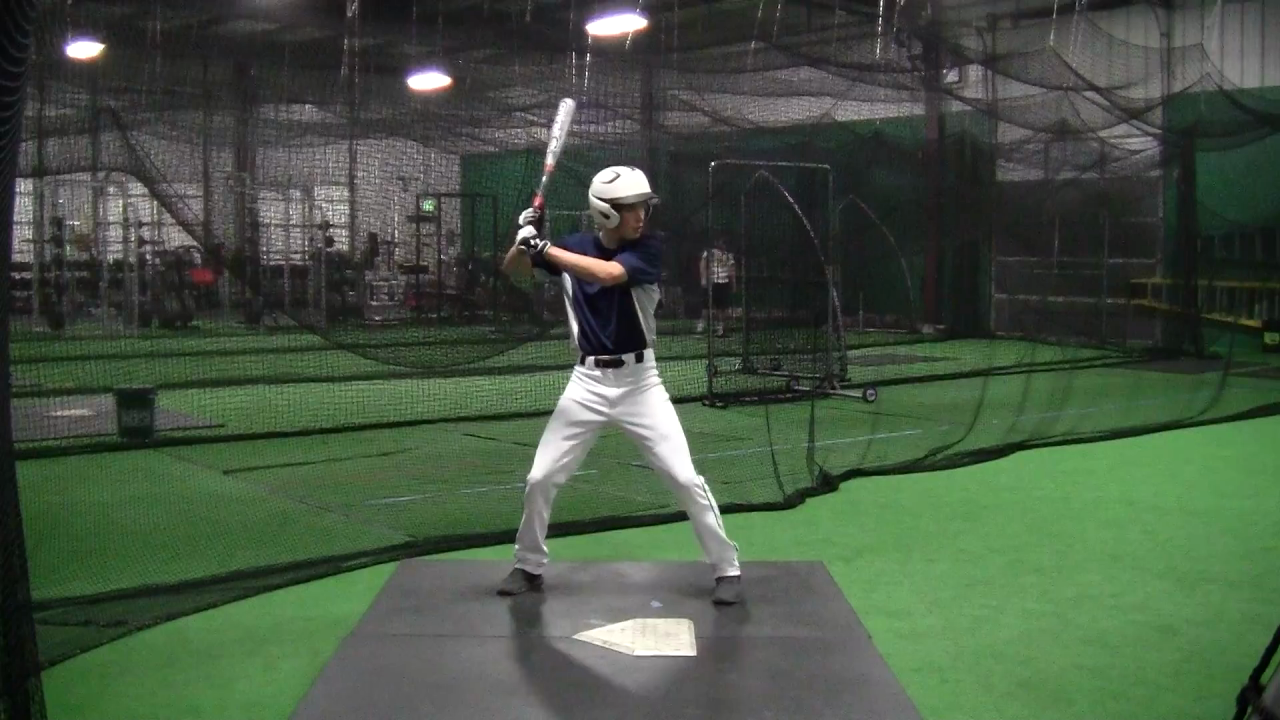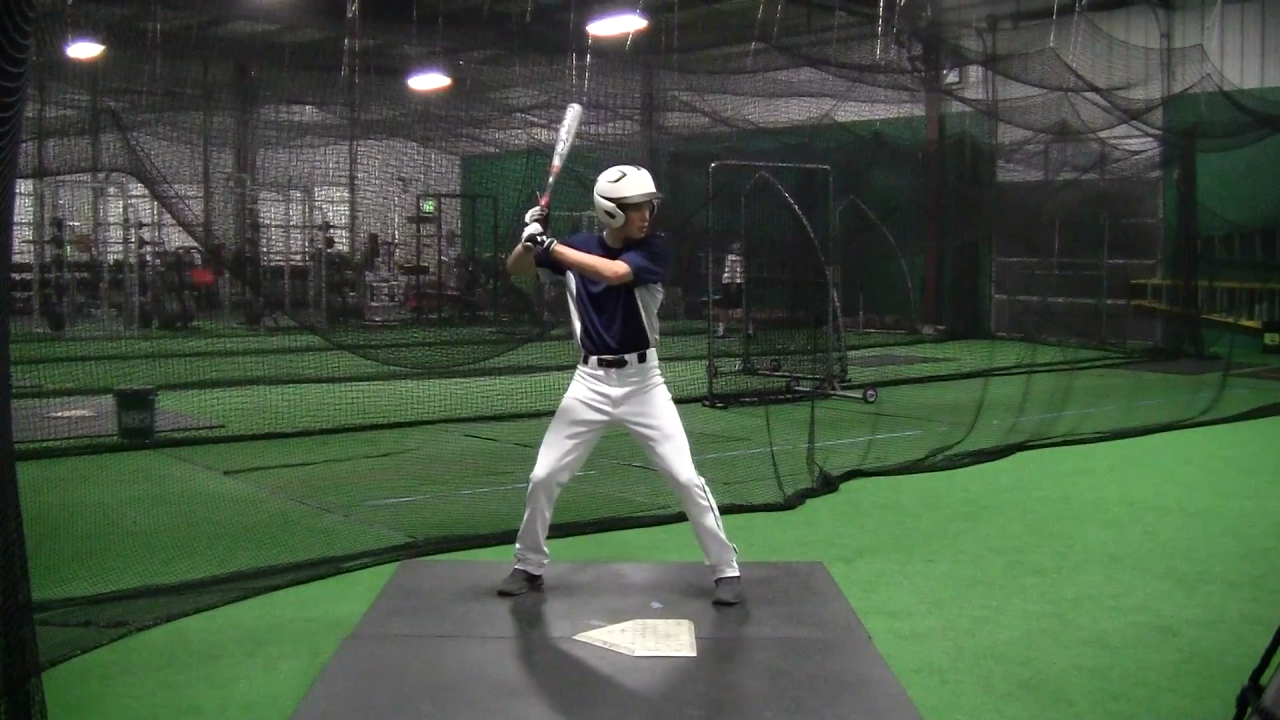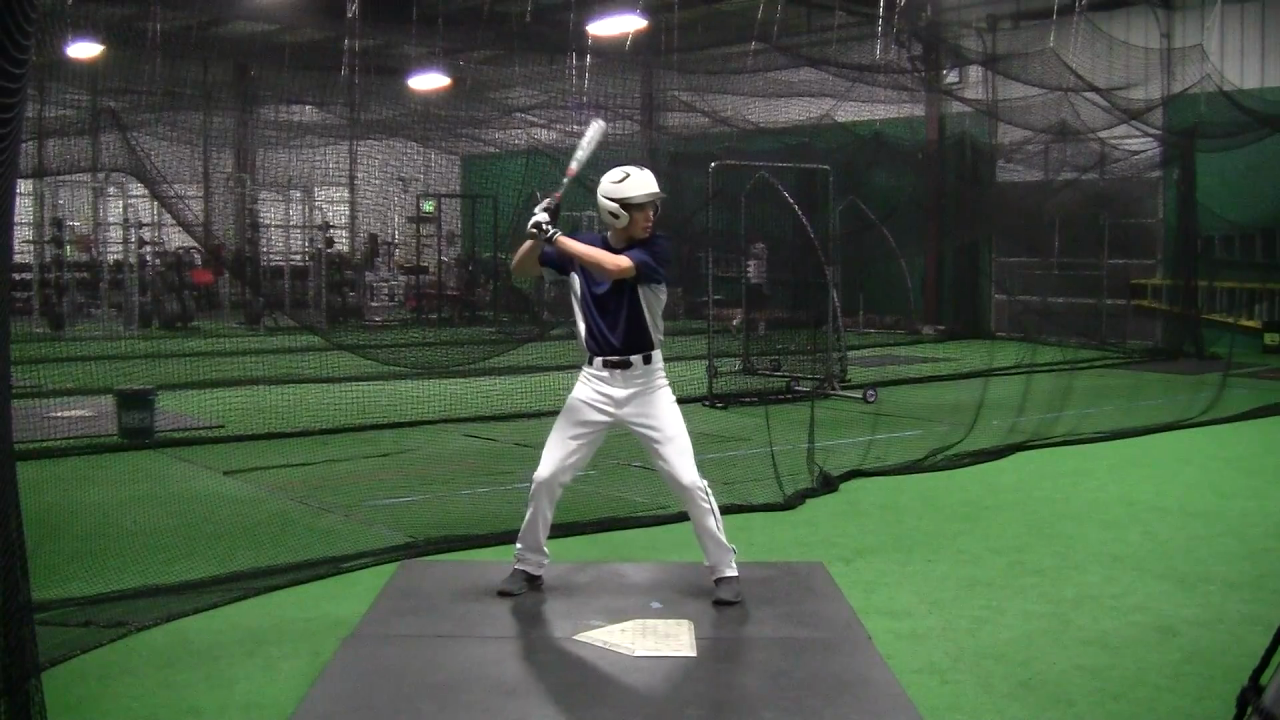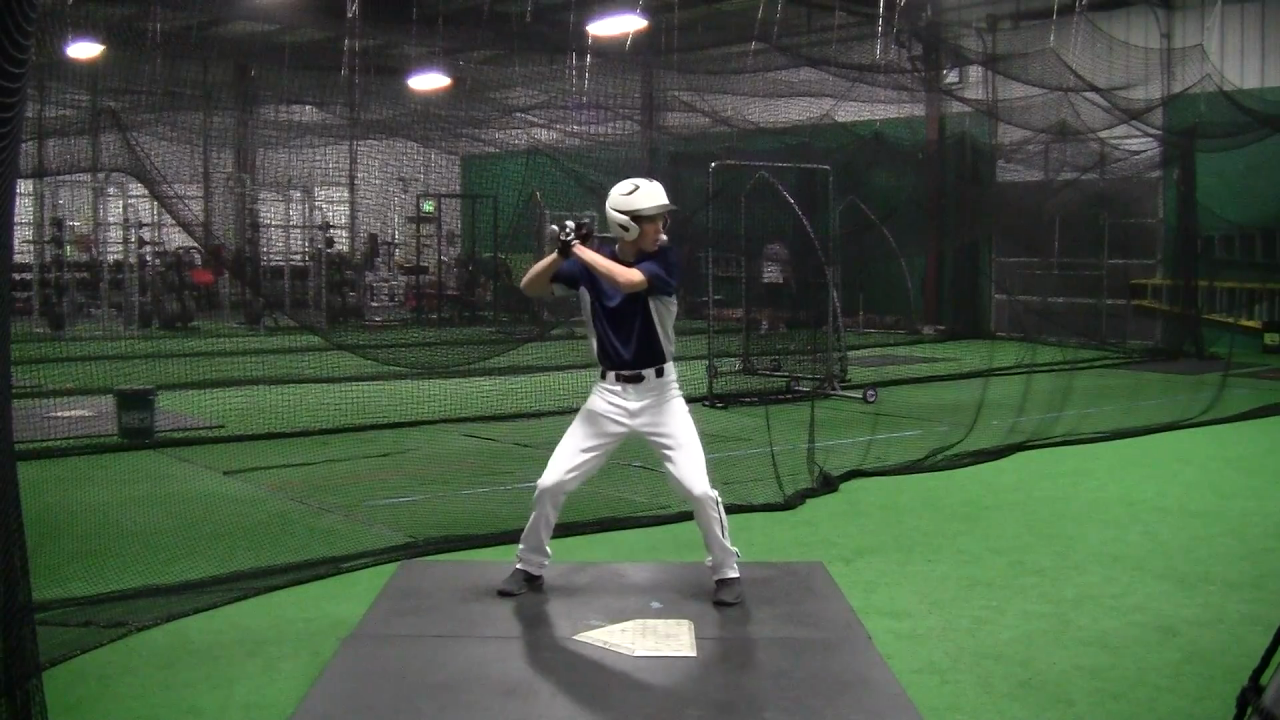
dt=0.3s
person 1, frame 1
left shoulder: (648, 248)
right shoulder: (575, 245)
left elbow: (607, 274)
right elbow: (511, 270)
left wrist: (543, 247)
right wrist: (524, 237)
left hip: (639, 380)
right hip: (587, 381)
left knee: (685, 478)
right knee: (540, 478)
left ankle: (726, 568)
right ankle: (529, 566)
person 1, frame 2
left shoulder: (654, 248)
right shoulder: (579, 245)
left elbow: (614, 272)
right elbow: (516, 269)
left wrist: (549, 244)
right wrist: (530, 235)
left hip: (642, 380)
right hip: (590, 381)
left knee: (685, 479)
right knee: (544, 477)
left ankle: (725, 569)
right ankle: (528, 565)
person 1, frame 3
left shoulder: (657, 248)
right shoulder: (582, 244)
left elbow: (616, 266)
right elbow: (520, 269)
left wrist: (555, 235)
right wrist: (538, 232)
left hip: (647, 381)
right hip: (595, 382)
left knee: (688, 481)
right knee: (547, 477)
left ankle: (724, 569)
right ankle: (528, 565)
person 1, frame 4
left shoulder: (666, 261)
right shoulder: (591, 261)
left elbow: (629, 280)
right elbow: (529, 288)
left wrist: (574, 249)
right wrist: (561, 251)
left hip: (660, 393)
right hip: (609, 395)
left knee: (699, 490)
right knee: (551, 485)
left ankle: (726, 571)
right ankle: (530, 565)
